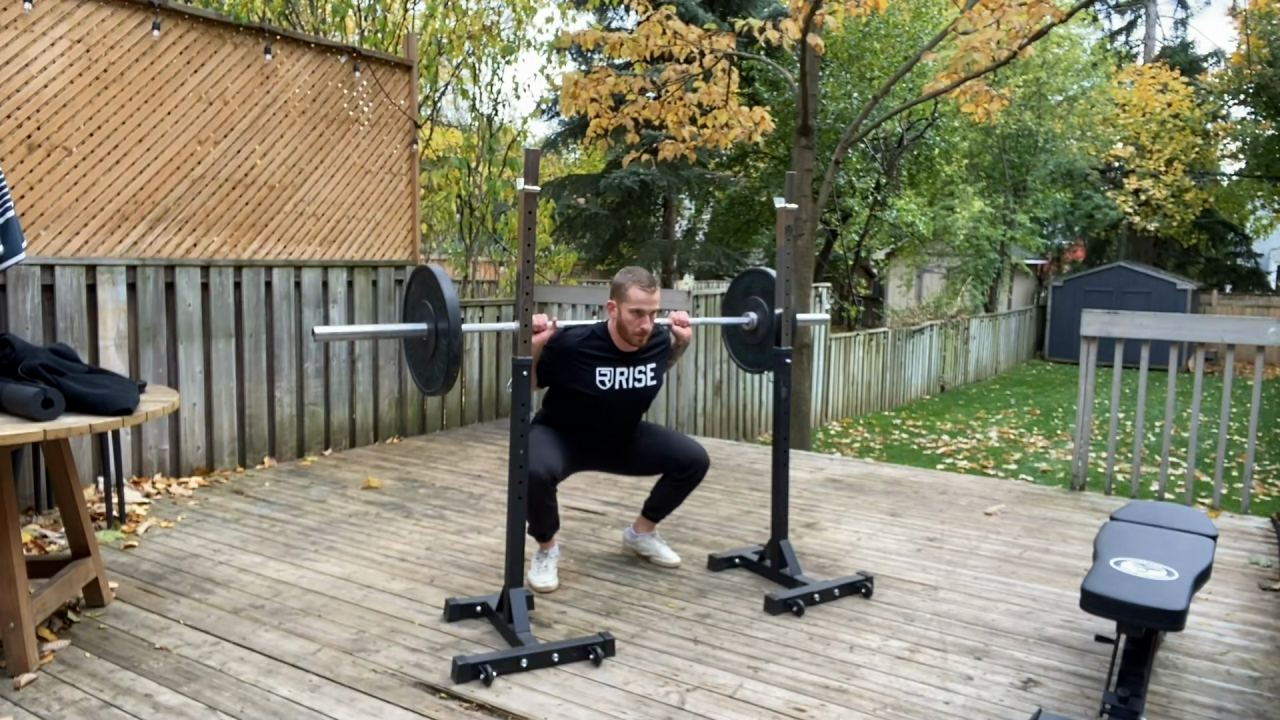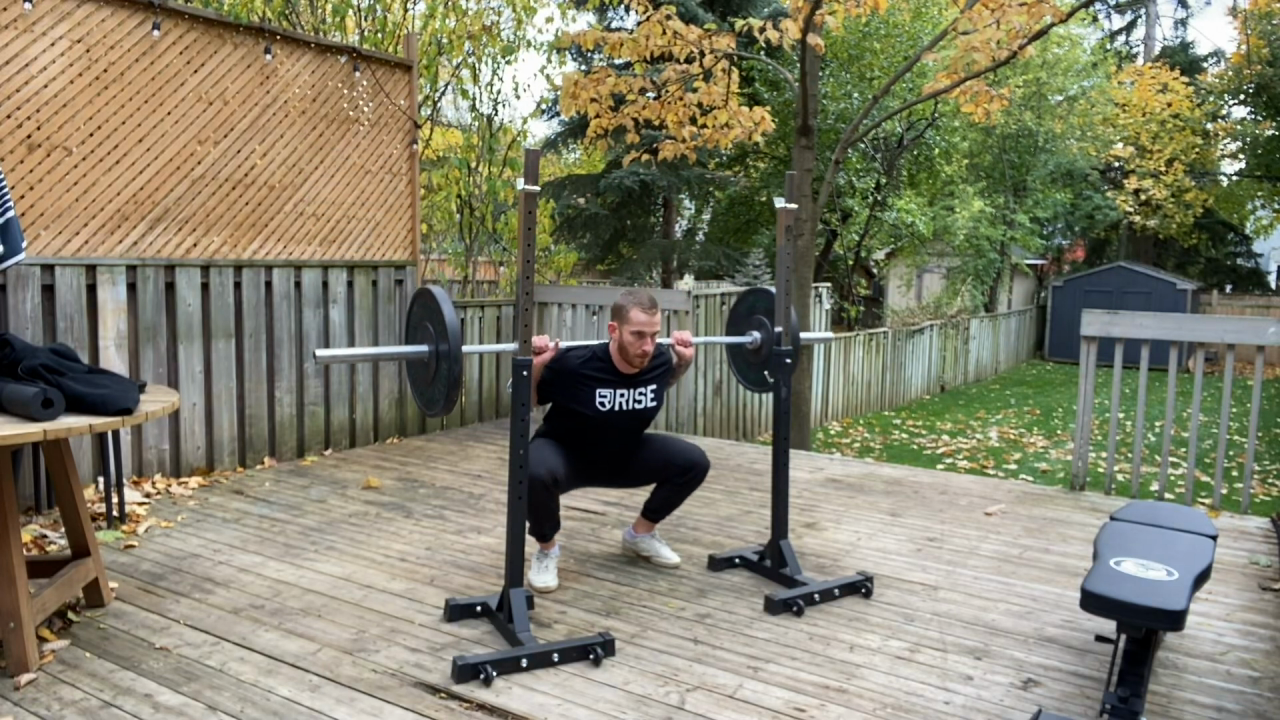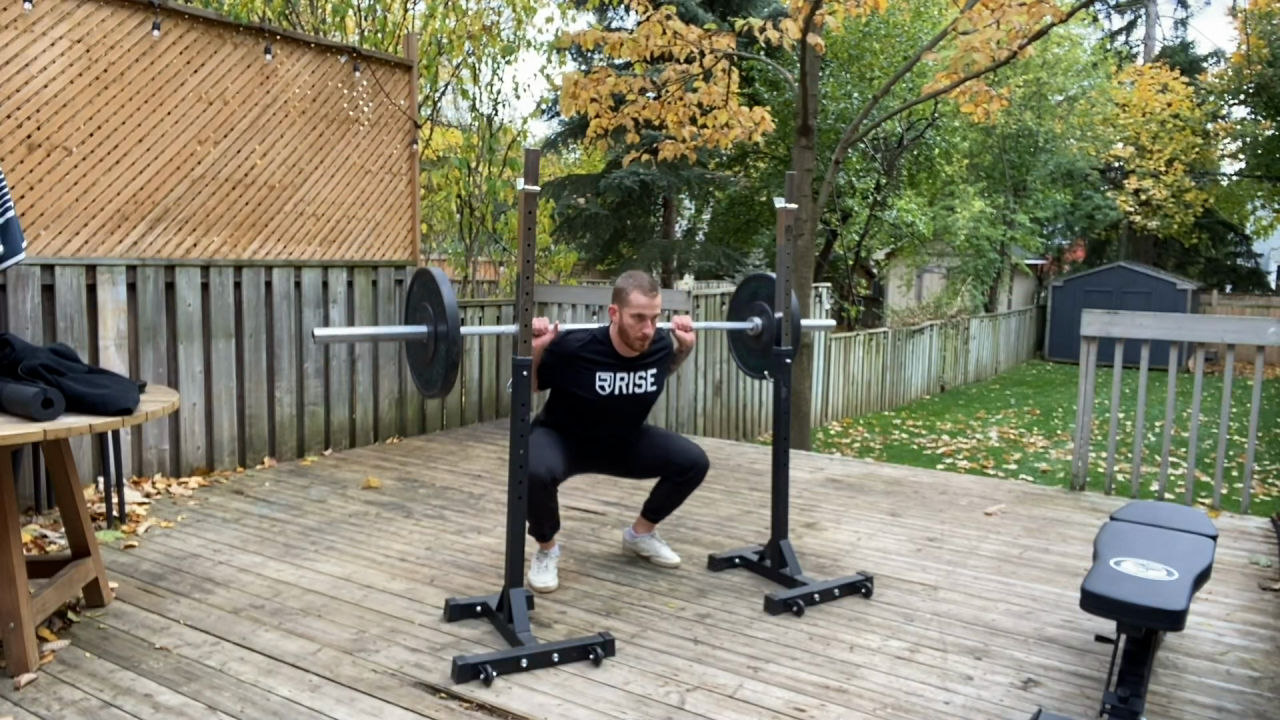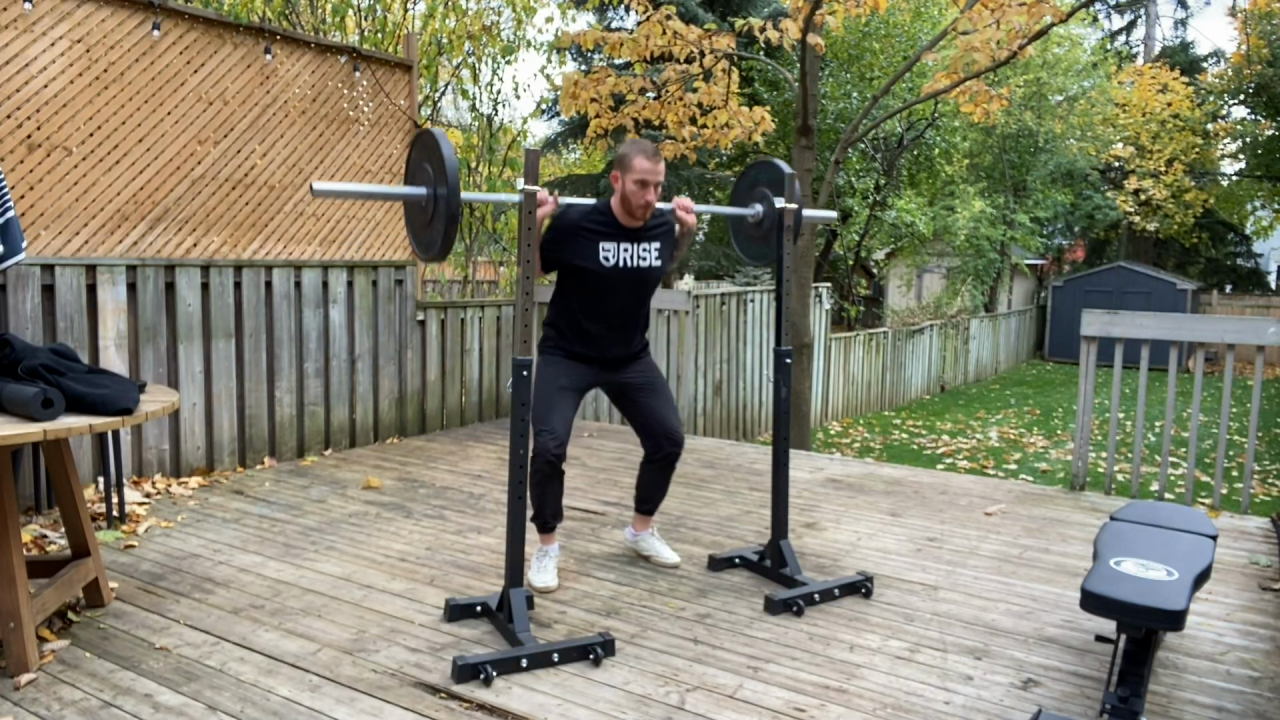
dt=0.5s
person 1, frame 1
left shoulder: (658, 340)
right shoulder: (573, 345)
left wrist: (682, 341)
right wrist: (534, 346)
left hip: (623, 438)
right hip: (561, 436)
left knee: (693, 459)
right knee: (537, 471)
left ankle: (641, 532)
right ankle: (546, 549)
person 1, frame 2
left shoulder: (658, 360)
right shoulder: (574, 365)
left wrist: (684, 360)
right wrist: (535, 366)
left hip: (624, 455)
right hip: (564, 453)
left knee: (693, 462)
right knee: (538, 472)
left ankle: (640, 533)
right ankle: (546, 550)
person 1, frame 3
left shoulder: (660, 345)
right shoulder: (575, 348)
right elbow: (527, 386)
left wrist: (685, 346)
right wrist: (535, 348)
left hip: (623, 441)
right hip: (562, 437)
left knee: (693, 461)
right knee: (538, 473)
left ankle: (640, 533)
right ankle: (546, 550)
person 1, frame 4
left shoulder: (662, 226)
right shoulder: (576, 223)
right elbow: (529, 272)
left wrist: (687, 229)
right wrist: (537, 223)
left hip: (630, 356)
right hip: (568, 355)
left knee: (669, 439)
right knee: (549, 447)
left ankle: (641, 530)
right ankle: (546, 546)
